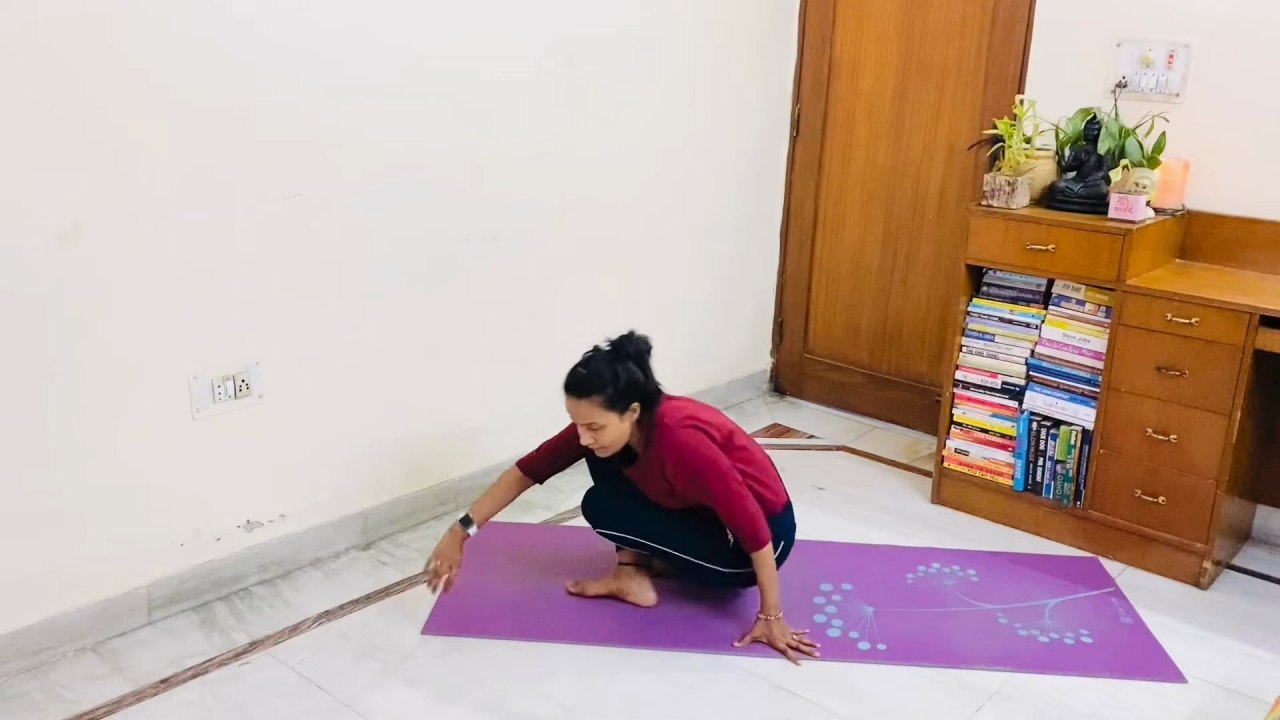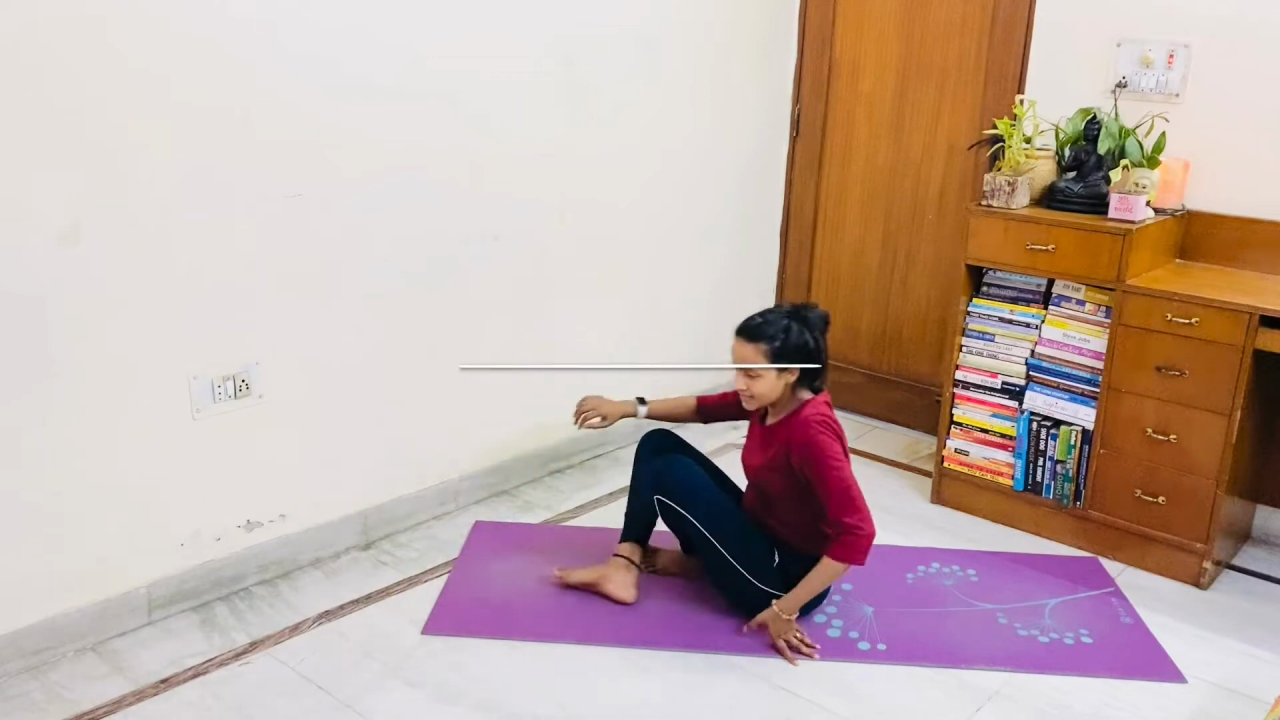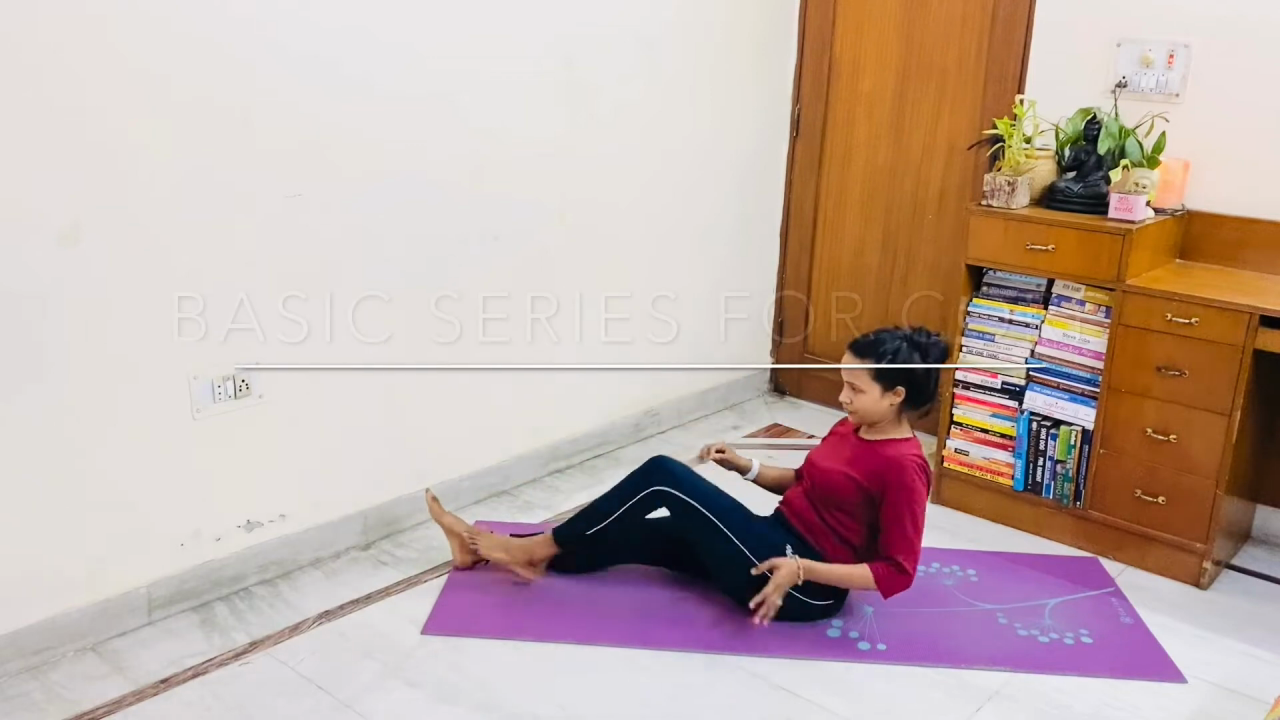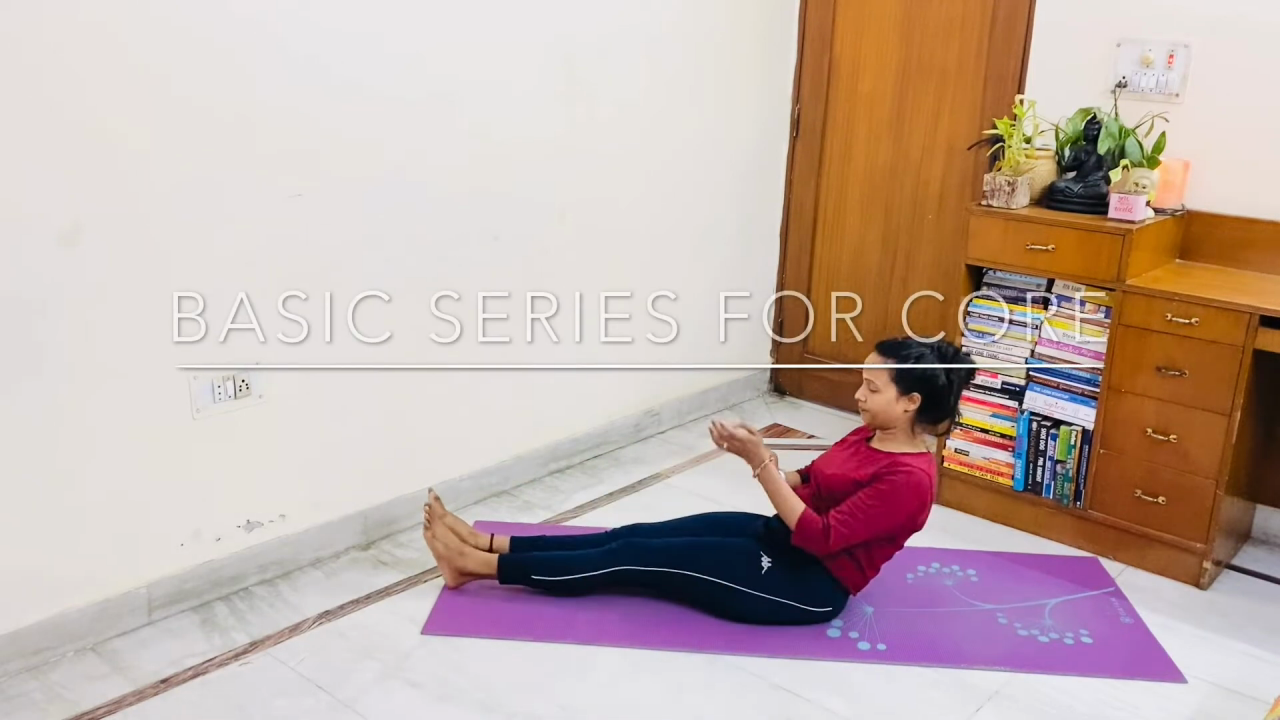
dt=0.5s
person 1, frame 1
left shoulder: (680, 439)
right shoulder: (613, 425)
left elbow: (753, 524)
right elbow: (527, 470)
left wrist: (771, 617)
right wrist: (461, 531)
left hip: (764, 528)
right hip: (713, 506)
left knee: (600, 505)
right ankle: (634, 568)
person 1, frame 2
left shoulder: (813, 430)
right shoulder: (777, 399)
left elbow: (857, 533)
right elbow: (704, 407)
left wrist: (787, 607)
right wrist: (630, 406)
left hip: (780, 576)
right hip: (761, 532)
left knee: (668, 476)
right knee: (657, 444)
left ankle: (693, 561)
right ankle: (625, 564)
person 1, frame 3
left shoulder: (902, 467)
right shoulder: (852, 427)
left elbow: (896, 573)
left wrist: (803, 571)
right wrist: (744, 465)
left hip: (809, 584)
right hip: (777, 541)
left knee: (663, 477)
right knee: (626, 535)
left ankle: (538, 550)
right ankle: (484, 544)
person 1, frame 4
left shoulder: (910, 479)
right shoulder: (871, 436)
left elbow: (819, 536)
left wrist: (763, 462)
right wrist: (769, 470)
left hip: (806, 587)
right hip: (778, 538)
left knee: (634, 559)
right knee: (637, 535)
left ankle: (477, 565)
right ankle: (488, 544)
